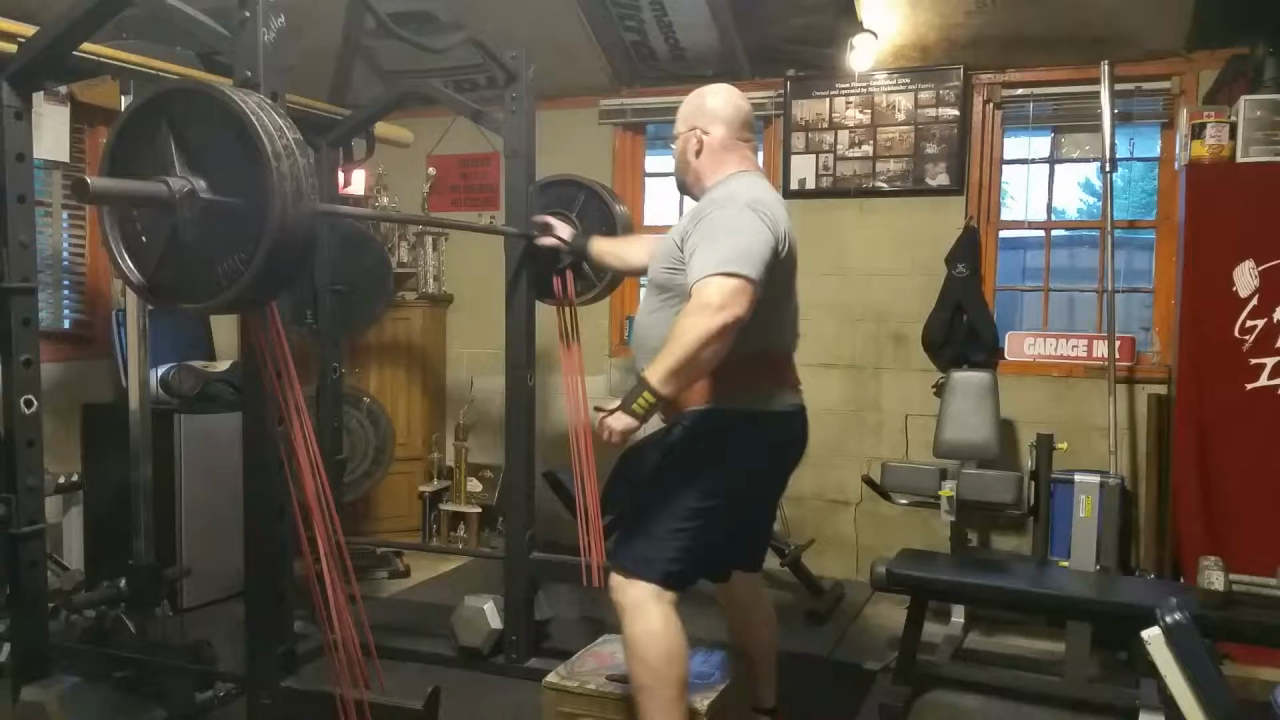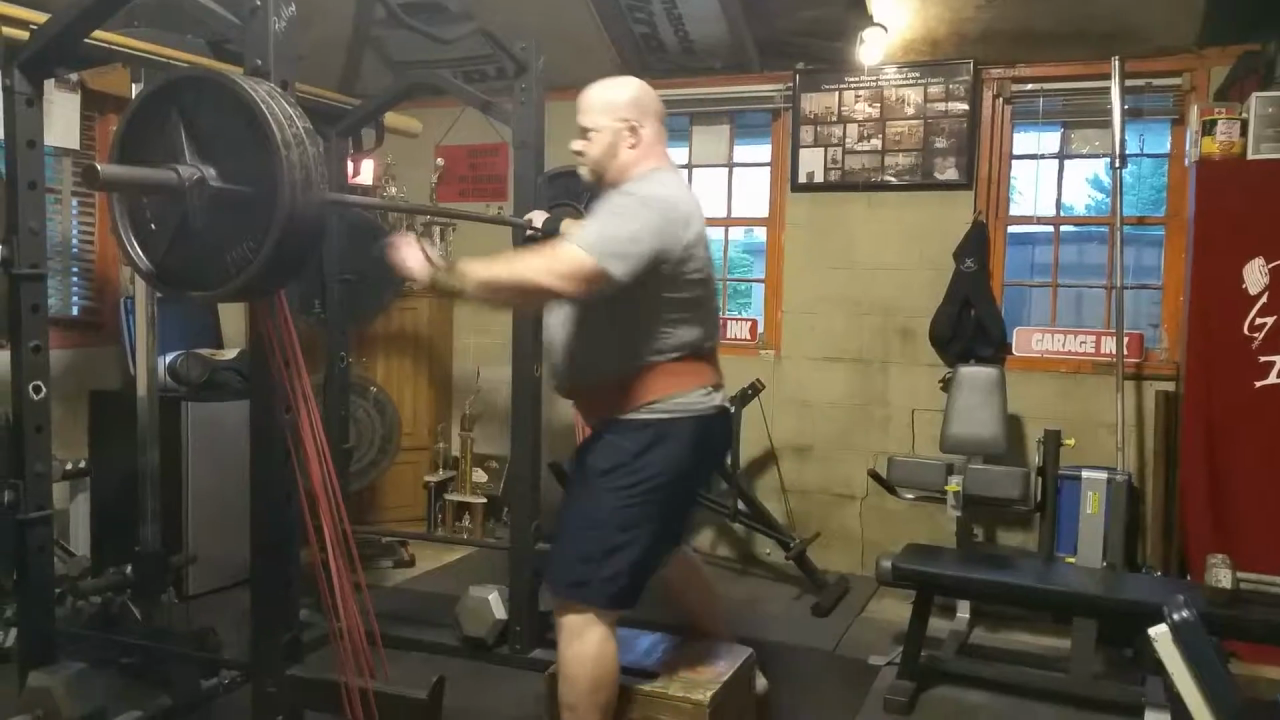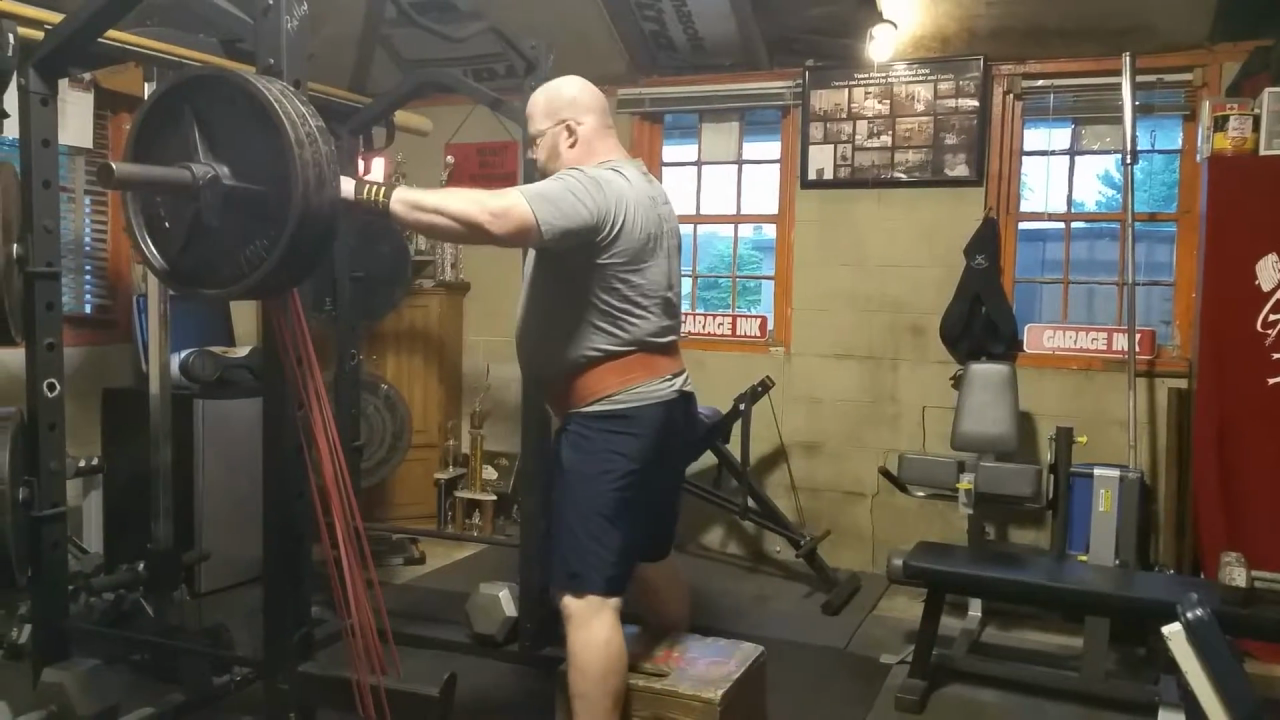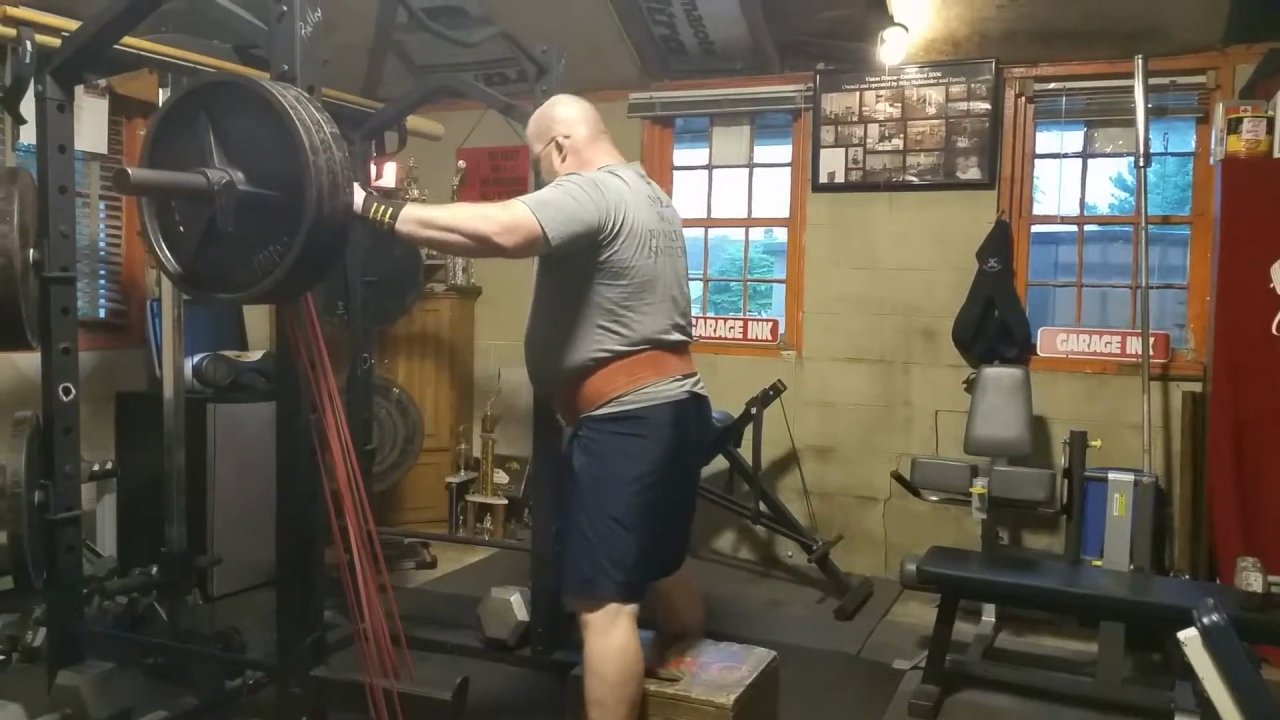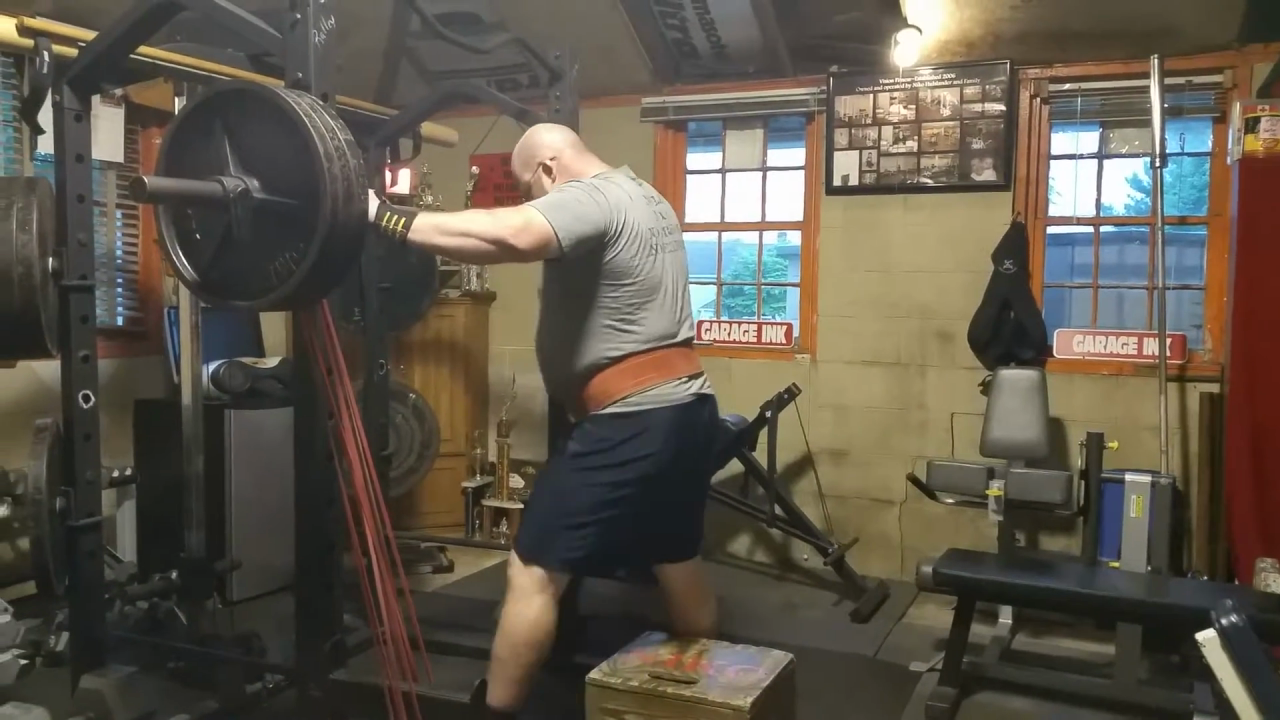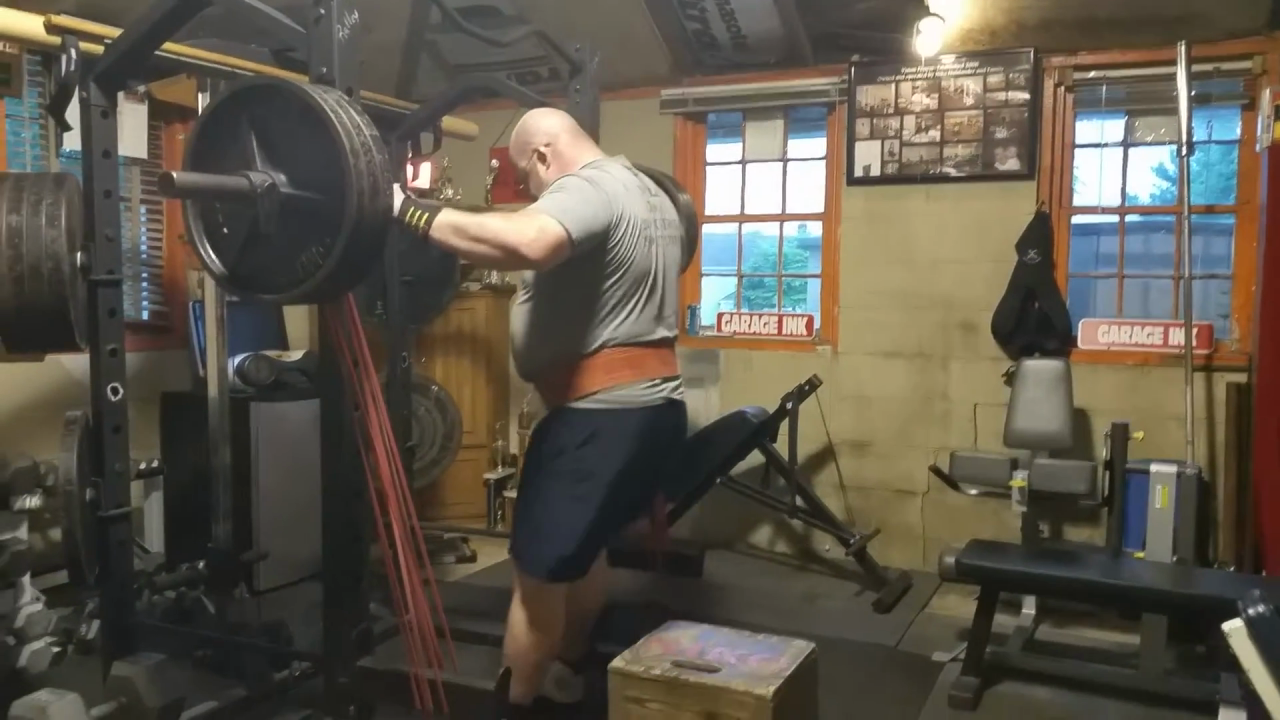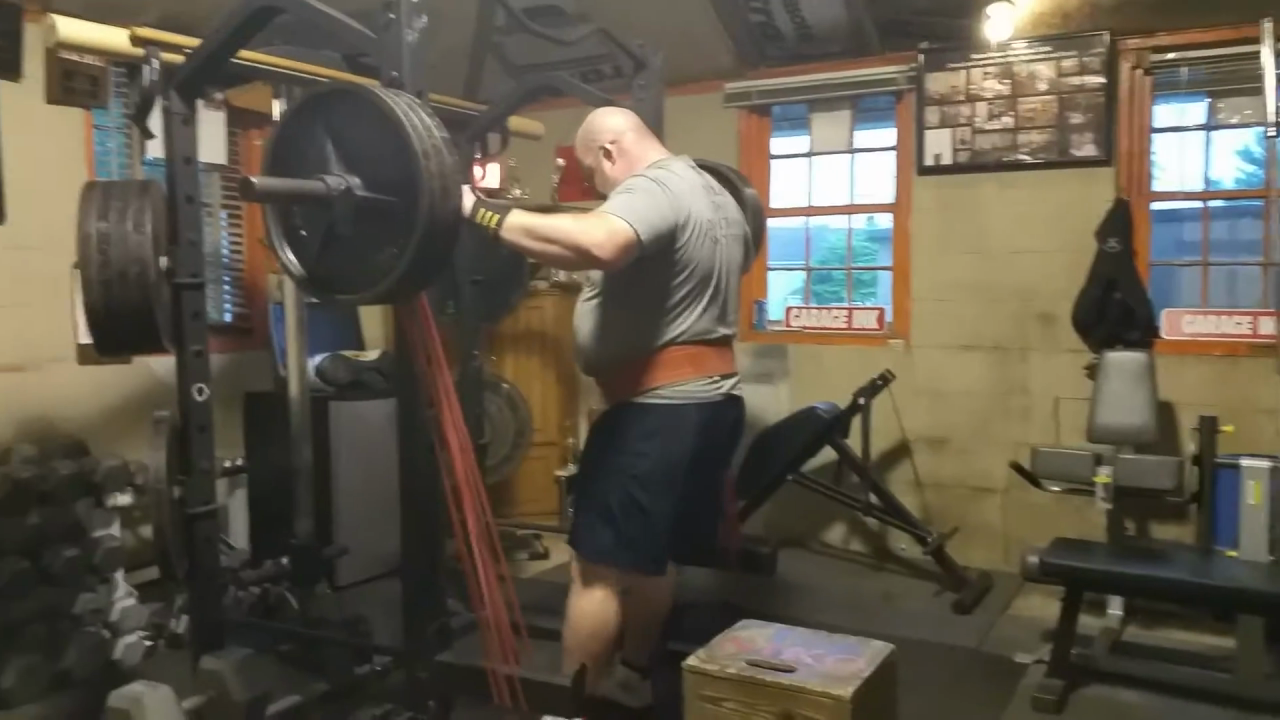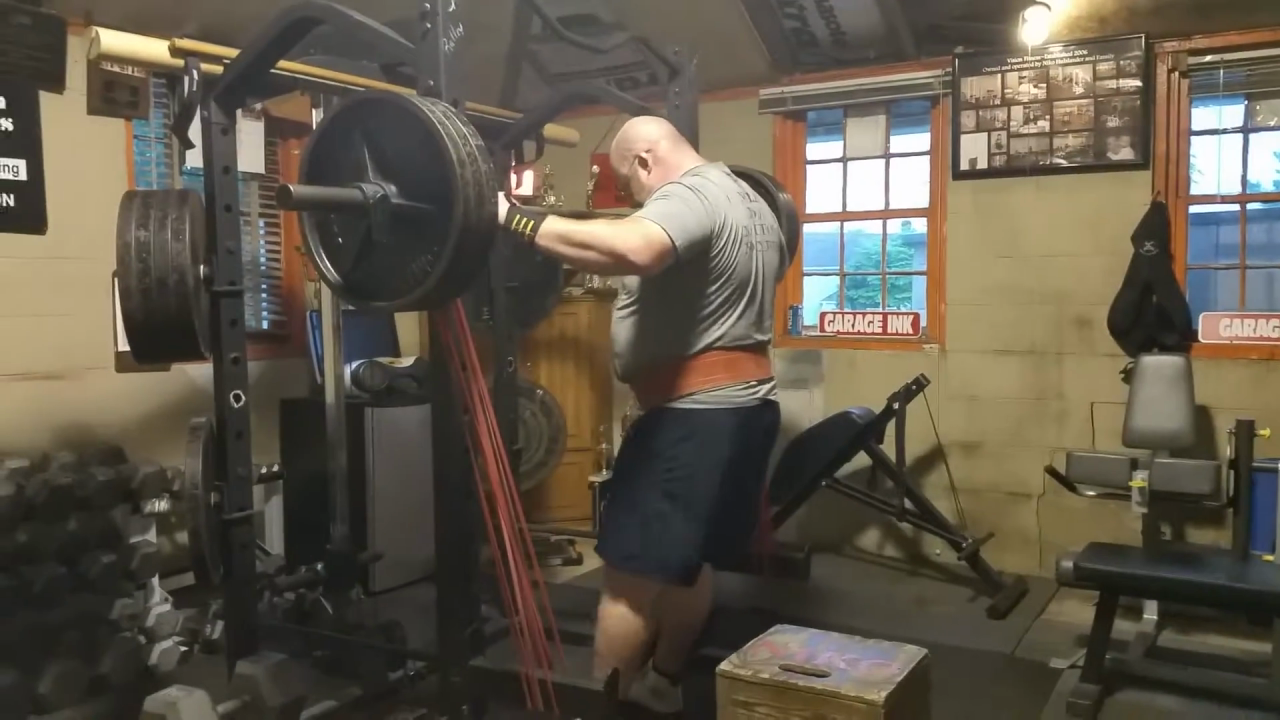
dt=0.5s
person 1, frame 1
left shoulder: (734, 207)
right shoulder: (735, 205)
left elbow: (718, 314)
right elbow: (654, 253)
left wrist: (639, 401)
right wrist: (582, 243)
left hip: (731, 425)
right hip: (756, 421)
left knee: (640, 580)
right knee: (736, 570)
person 1, frame 2
left shoulder: (647, 203)
right shoulder: (646, 199)
left elbow: (554, 273)
right elbow: (585, 245)
left wrist: (439, 273)
right wrist: (552, 224)
left hip: (652, 427)
right hip: (672, 419)
left knee: (579, 603)
right knee: (658, 550)
person 1, frame 3
left shoulder: (593, 190)
right shoulder: (642, 189)
left elbow: (487, 217)
left wrist: (368, 195)
left hip: (613, 417)
right hip: (657, 403)
left knee: (587, 595)
right knee: (648, 555)
person 1, frame 4
left shoulder: (593, 192)
right shoulder: (646, 195)
left elbow: (498, 230)
left wrist: (373, 207)
left hip: (626, 421)
right hip: (673, 407)
left knee: (604, 603)
right knee: (662, 567)
person 1, frame 5
left shoulder: (589, 197)
right shoulder: (645, 198)
left elbow: (512, 234)
left wrist: (391, 217)
left hip: (631, 421)
right hip: (685, 408)
left knee: (535, 571)
right knee: (678, 563)
person 1, frame 6
left shoulder: (587, 189)
right shoulder: (648, 192)
left elbow: (525, 243)
left wrist: (414, 212)
left hip: (603, 410)
right hip: (654, 402)
left knee: (541, 570)
right knee: (581, 540)
person 1, frame 7
left shoulder: (653, 190)
right shoulder: (714, 193)
left elbow: (596, 243)
left wrist: (483, 212)
left hip: (660, 407)
right hip: (712, 398)
left knee: (599, 563)
right knee: (651, 555)
right ankle: (630, 679)
person 1, frame 8
left shoulder: (690, 197)
right shoulder: (748, 200)
left elbow: (631, 248)
left wrist: (520, 220)
left hip: (696, 413)
right hip: (746, 404)
left knee: (630, 570)
right knee: (687, 558)
right ankle: (662, 682)
